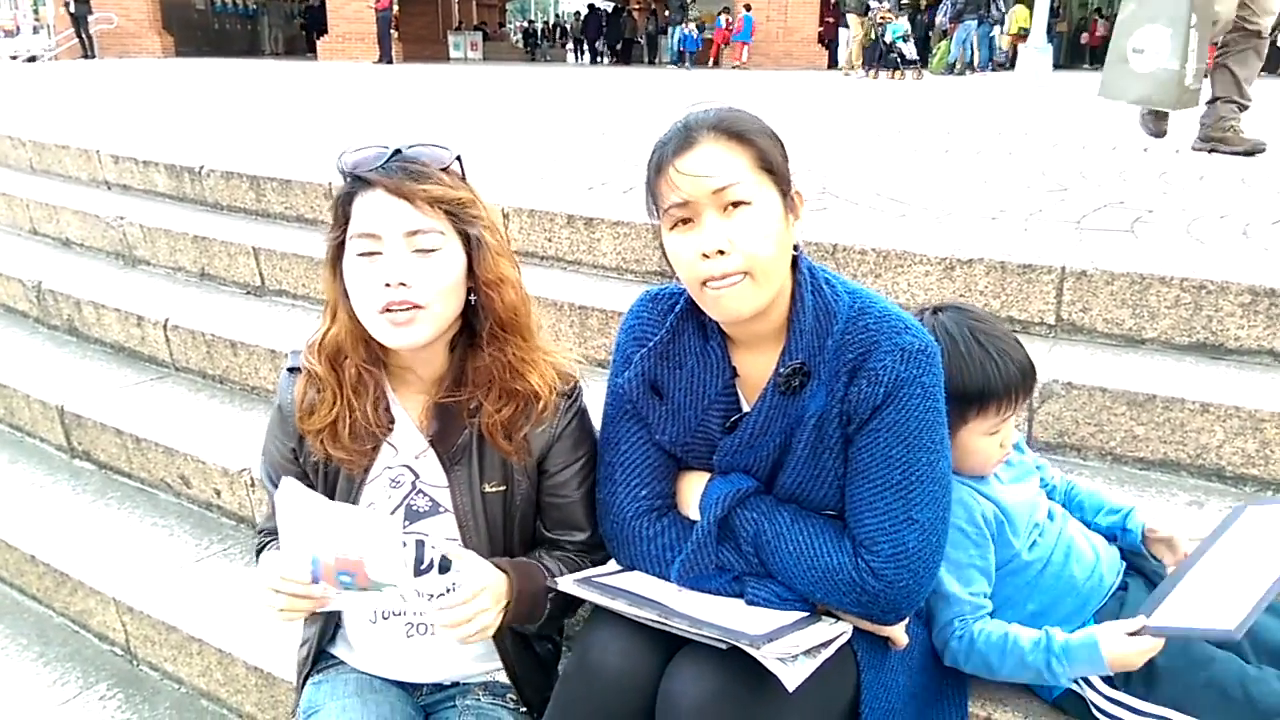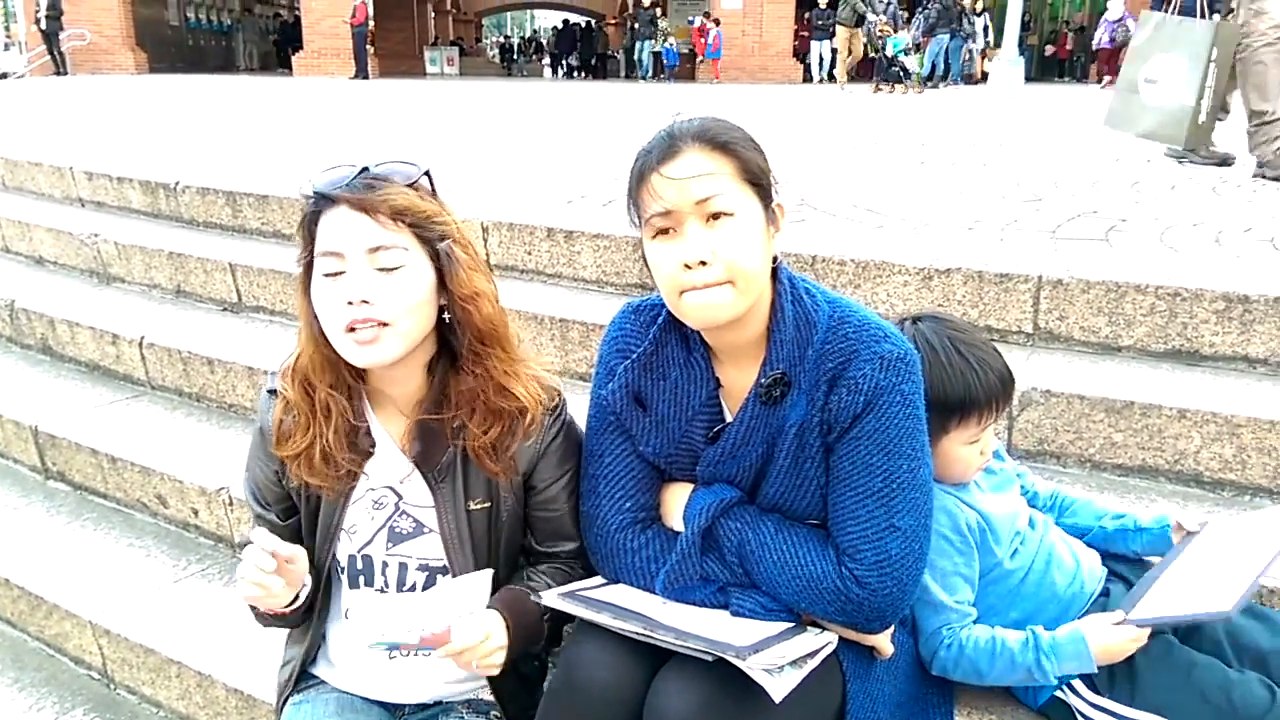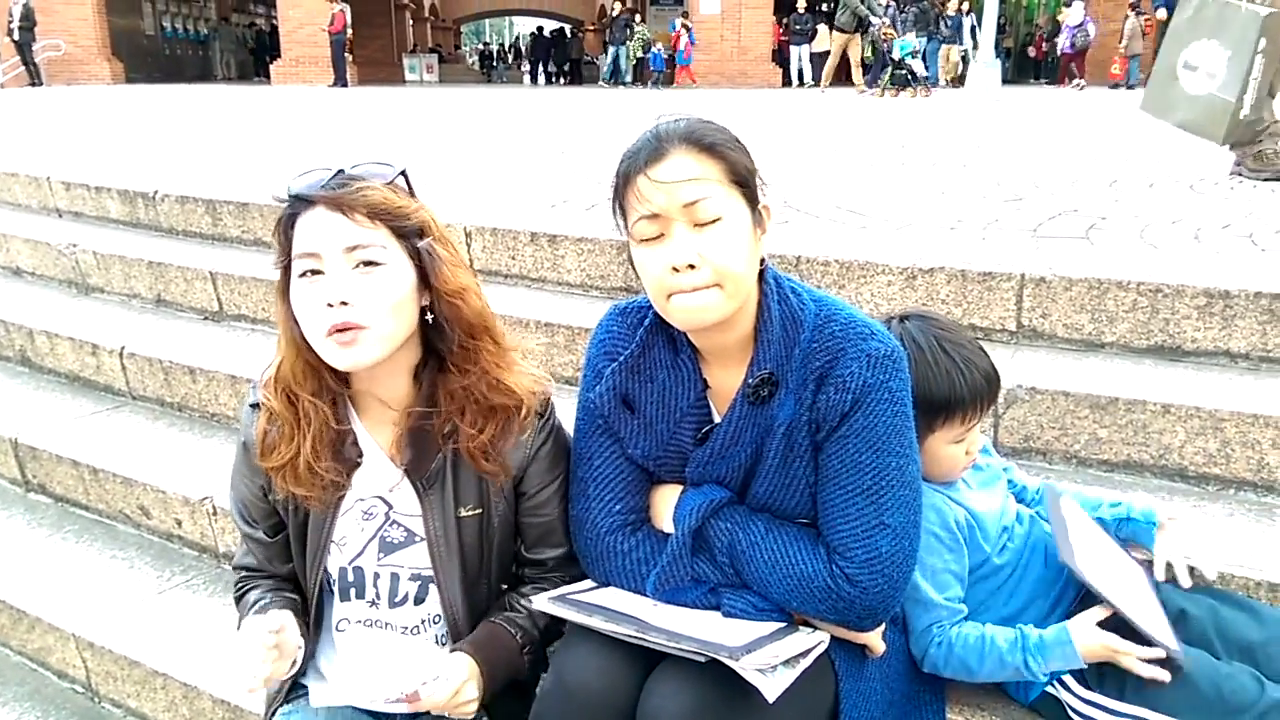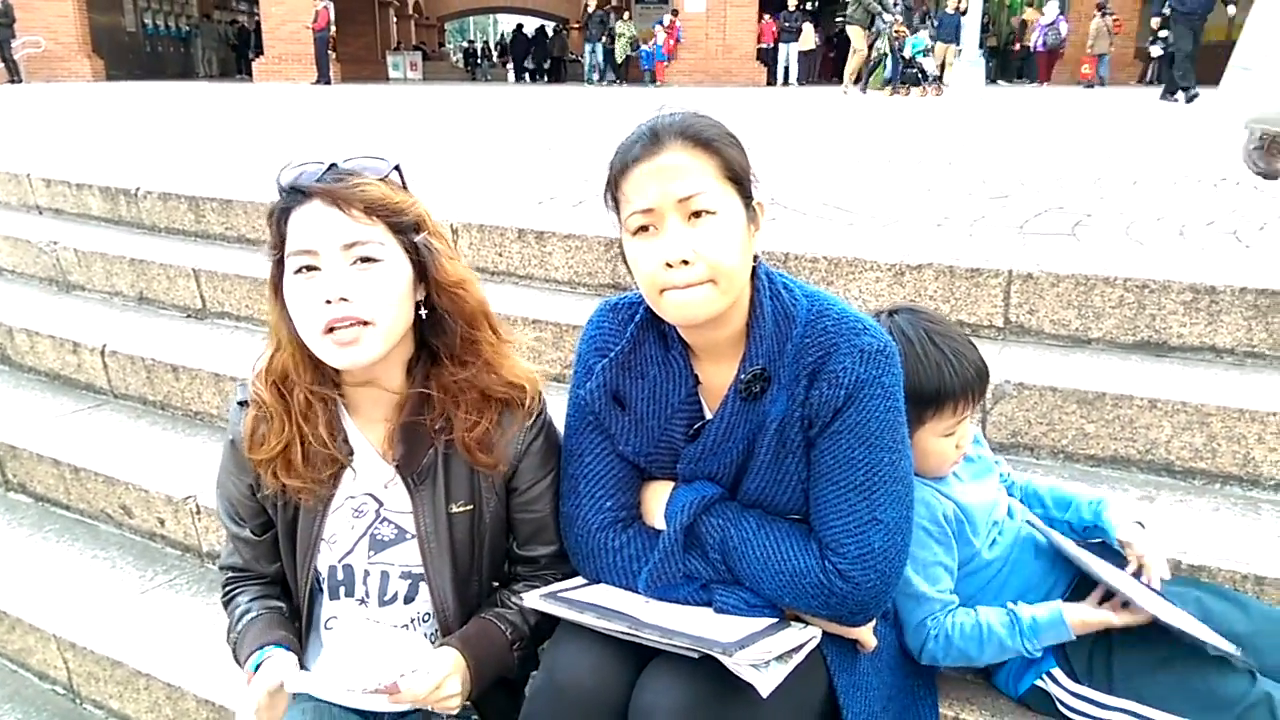
dt=0.4s
person 1, frame 1
left shoulder: (888, 353)
right shoulder: (653, 330)
left elbow: (888, 583)
right elbow: (635, 529)
left wrist: (716, 501)
right wrist: (814, 584)
left hip: (843, 633)
right hip: (687, 598)
right knee: (609, 662)
person 1, frame 2
left shoulder: (868, 362)
right shoulder: (635, 341)
left elbow: (872, 592)
right elbow: (618, 541)
left wrist: (700, 511)
right wrist: (797, 587)
person 1, frame 3
left shoulder: (856, 361)
right shoulder: (622, 344)
left elbow: (863, 590)
right elbow: (608, 544)
left wrist: (690, 513)
right wrist: (789, 592)
person 1, frame 4
left shoulder: (847, 355)
right shoulder: (613, 339)
left elbow: (854, 585)
right elbow: (599, 542)
left wrist: (682, 509)
right wrist: (781, 586)
person 2, frame 1
left shoulder: (541, 399)
right shoulder: (312, 392)
left elbow: (580, 552)
right elbow: (282, 534)
left wrist: (510, 588)
right wrist: (284, 571)
right hip: (354, 669)
person 2, frame 2
left shoulder: (525, 414)
right shoulder: (291, 413)
left elbow: (565, 565)
right elbow: (271, 560)
left wrist: (504, 618)
right wrist: (276, 579)
person 2, frame 3
left shoulder: (513, 417)
right shoulder: (275, 423)
left elbow: (552, 576)
right elbow: (264, 573)
left wrist: (481, 663)
right wrist: (273, 627)
person 2, frame 4
left shoulder: (504, 414)
right shoulder: (263, 420)
left elbow: (545, 576)
right elbow: (250, 578)
left wrist: (467, 658)
right wrist: (270, 660)
person 3, frame 1
left shoulder: (996, 449)
right shoulder: (953, 514)
right elbow: (961, 637)
left wrist: (1136, 528)
right wrist: (1083, 652)
right hip: (1084, 647)
person 3, frame 2
left shoulder: (979, 459)
right shoulder: (936, 522)
left elbow: (1050, 504)
right elbow: (948, 646)
left wrist: (1155, 531)
right wrist: (1071, 649)
right hip: (1071, 667)
person 3, frame 3
left shoulder: (965, 457)
right shoulder: (924, 520)
left elbow: (1036, 498)
right elbow: (939, 644)
left wrist: (1142, 520)
right wrist: (1062, 645)
right hip: (1060, 661)
person 3, frame 4
left shoulder: (959, 446)
right shoulder: (914, 514)
right elbow: (934, 635)
left wrist: (1110, 519)
right wrist: (1061, 622)
right hip: (1048, 651)
